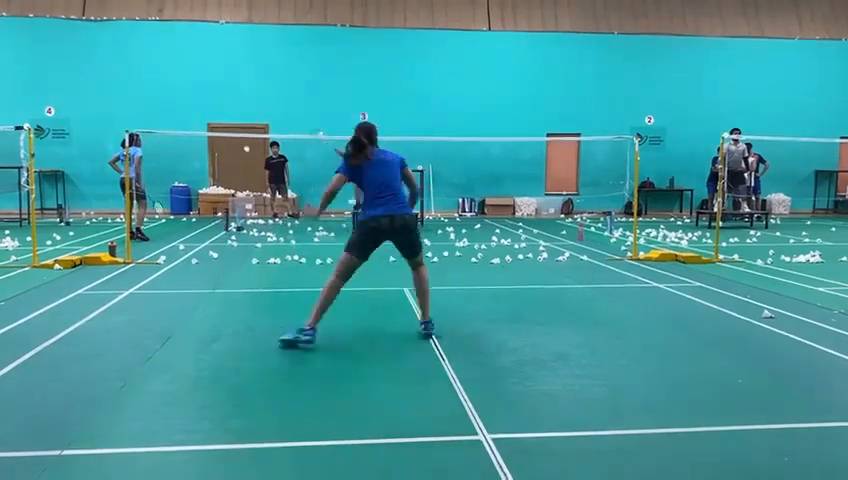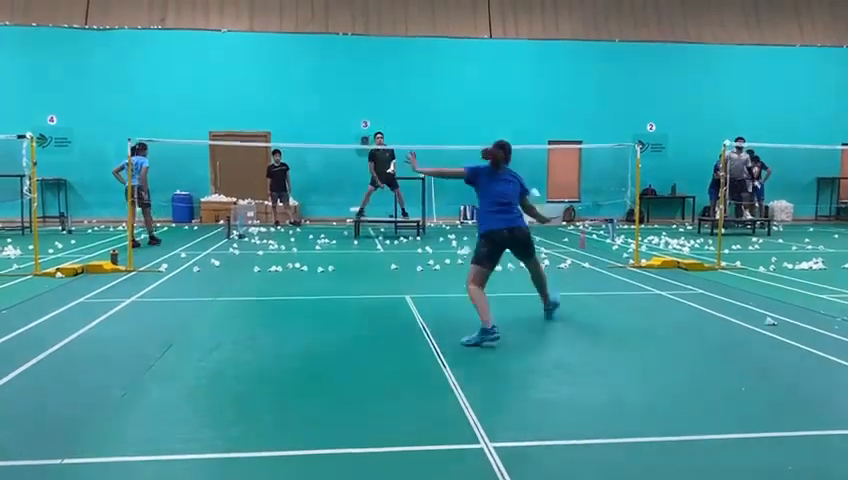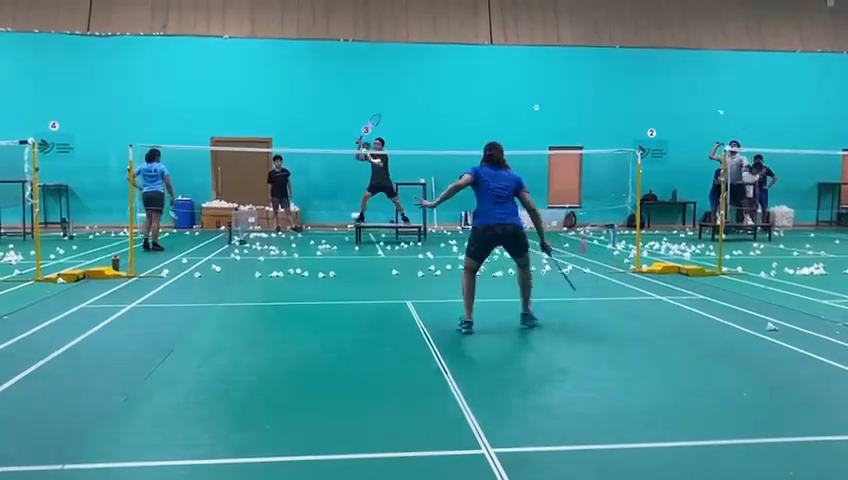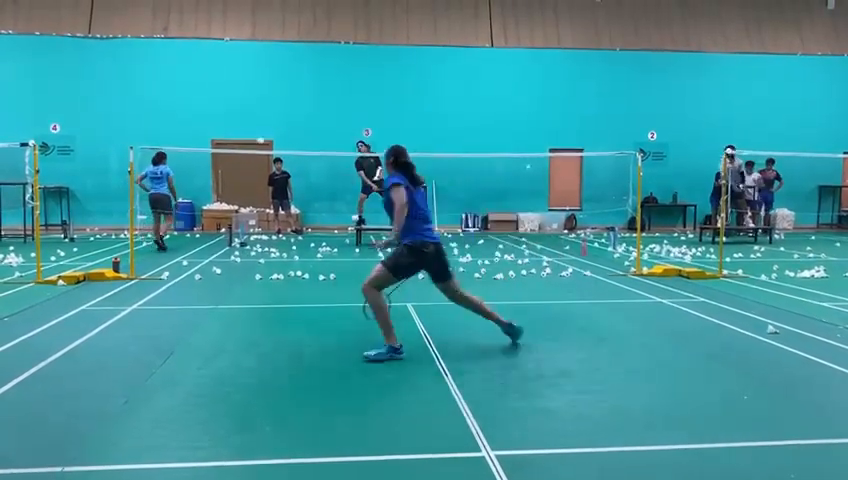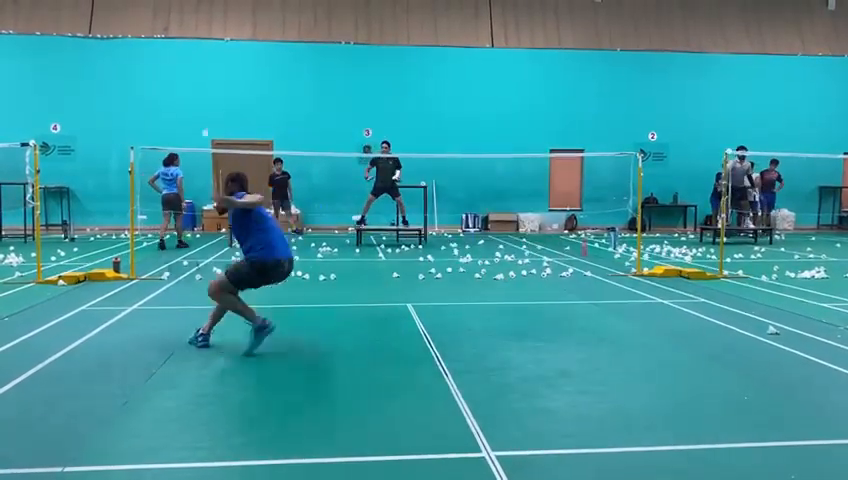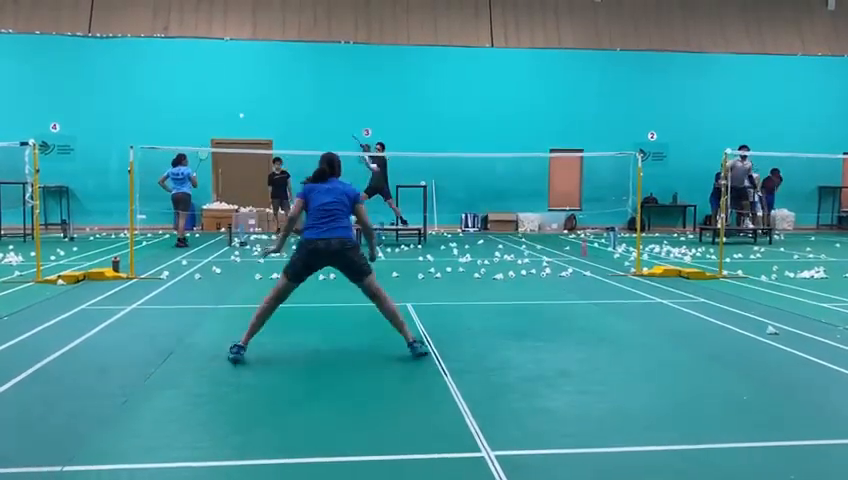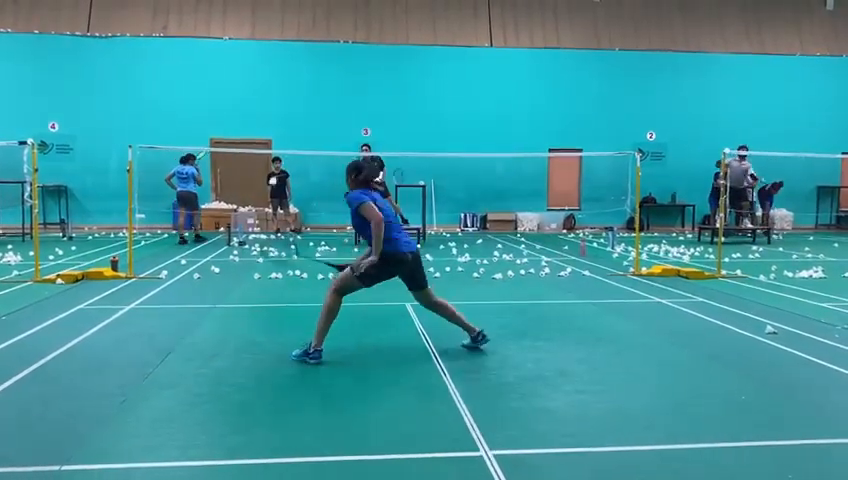
dt=0.5s
person 1, frame 1
left shoulder: (351, 162)
right shoulder: (395, 157)
left elbow: (331, 190)
right elbow: (415, 190)
left wrist: (318, 211)
left hip: (372, 222)
right hip: (405, 220)
left knee: (339, 276)
right knee: (418, 266)
left ankle: (309, 329)
right ankle: (426, 322)
person 1, frame 2
left shoulder: (479, 172)
right shoulder: (516, 177)
left elbow: (449, 173)
right elbow: (529, 209)
left wrist: (419, 169)
right wrist: (544, 218)
left hip: (490, 234)
right hip: (518, 231)
left knee: (474, 285)
right knee: (533, 264)
left ankle: (488, 328)
right ankle: (547, 304)
person 1, frame 3
left shoulder: (477, 171)
right shoulder: (514, 177)
left elbow: (458, 185)
right elbow: (532, 209)
left wrist: (434, 203)
right wrist: (542, 239)
left hip: (484, 228)
right hip: (513, 228)
left knee: (469, 271)
right knee: (524, 266)
left ankle: (467, 321)
right ankle: (526, 313)
person 1, frame 4
left shoulder: (394, 180)
right shoulder: (416, 183)
left elbow: (401, 203)
left wrist: (394, 236)
left hip: (415, 247)
right hip: (431, 247)
left knee: (370, 288)
right knee: (455, 294)
left ankle: (393, 346)
right ankle: (505, 324)
person 1, frame 5
left shoulder: (240, 198)
left elbow: (258, 199)
left wrist: (234, 202)
left hip: (266, 263)
right hip: (283, 263)
left knee: (215, 289)
right knee: (227, 287)
left ankle: (258, 323)
right ankle: (206, 332)
person 1, frame 6
left shoulder: (308, 188)
right shoulder: (350, 190)
left elbow: (292, 217)
right elbow: (366, 225)
left wrist: (278, 245)
right wrist: (372, 251)
left hip: (311, 246)
right hip: (343, 245)
left knee: (277, 295)
right knee: (377, 293)
left ankle: (242, 345)
right ankle: (411, 342)
person 1, frame 7
left shoulder: (356, 196)
right shoulder: (373, 196)
left elbow: (377, 219)
left wrist: (375, 255)
right wrist: (361, 262)
left hip: (391, 256)
right hip: (410, 254)
left knee: (336, 290)
right knee: (430, 302)
left ankle: (315, 349)
right ankle: (475, 334)
